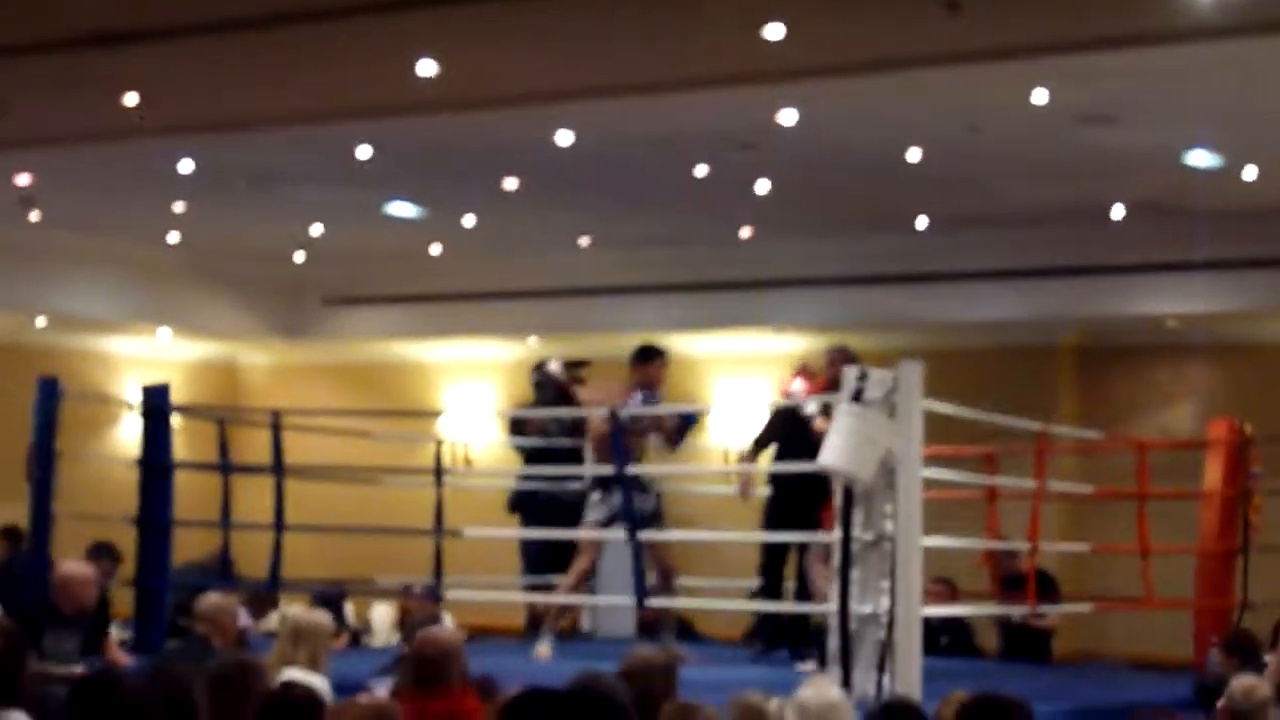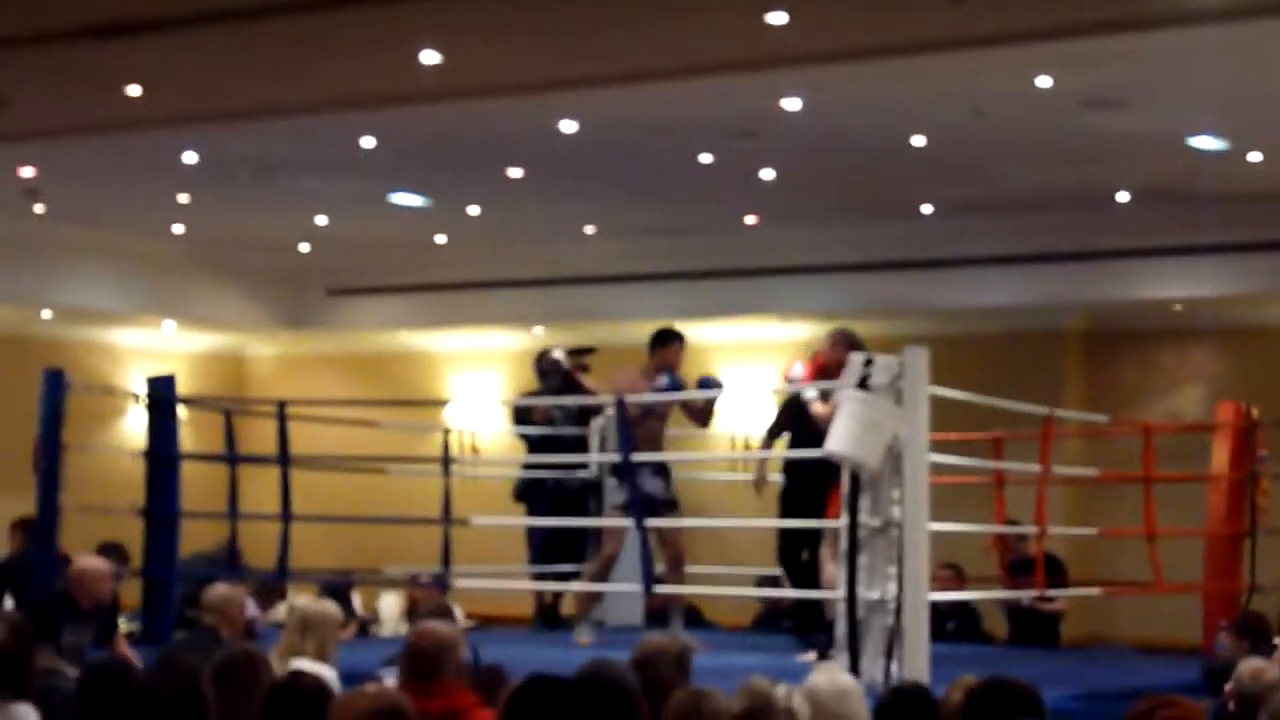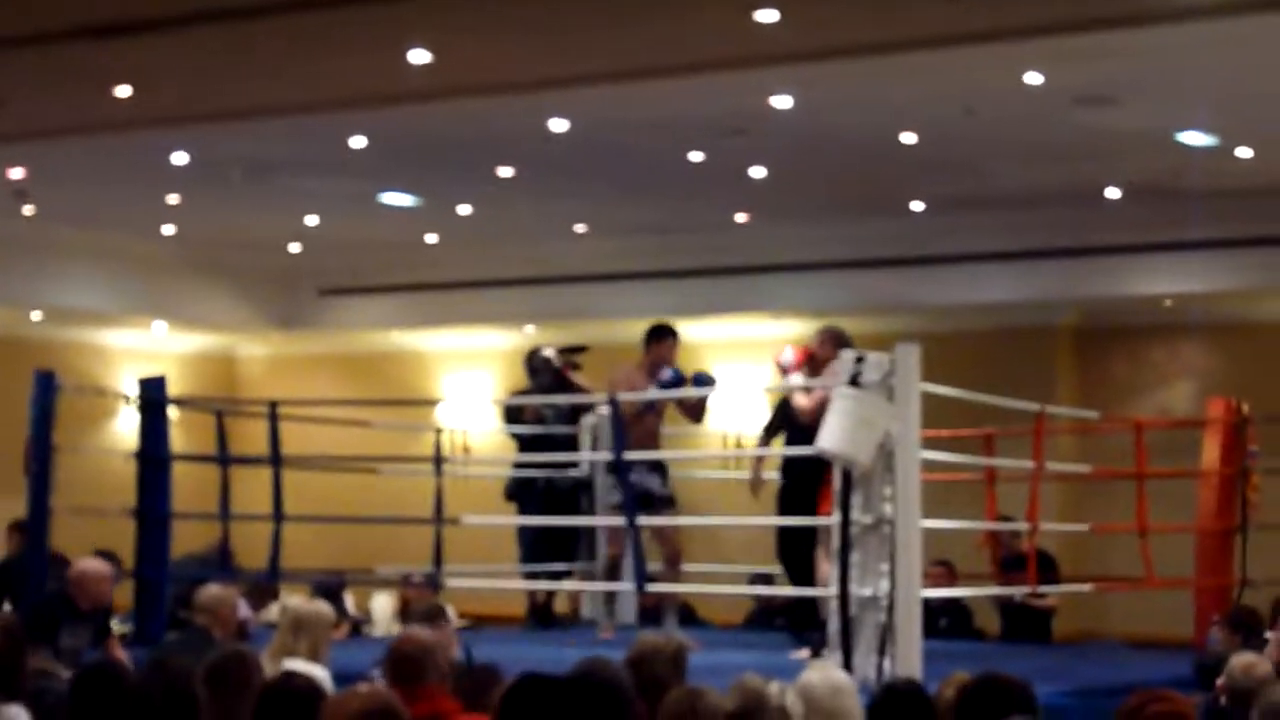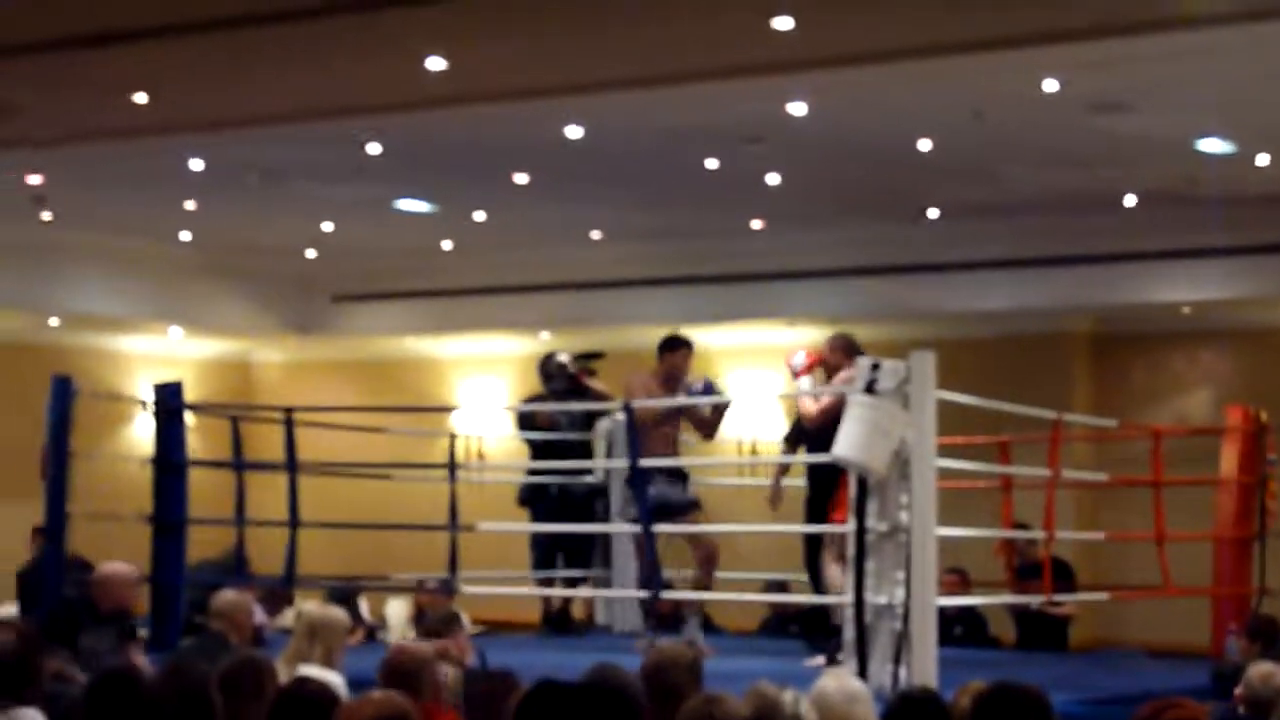
dt=0.1s
person 1, frame 1
left shoulder: (829, 414)
right shoulder: (784, 414)
right elbow: (757, 446)
right wrist: (747, 474)
left hip: (813, 502)
right hip: (780, 499)
left knee: (807, 571)
right knee: (770, 566)
left ankle: (798, 637)
right ankle: (770, 631)
person 1, frame 2
left shoulder: (838, 401)
right shoulder: (796, 402)
right elbow: (772, 435)
right wrist: (762, 464)
left hip: (824, 488)
right hip: (795, 486)
left knee: (819, 557)
right knee: (788, 553)
left ankle: (811, 625)
right ankle: (810, 620)
person 1, frame 3
left shoulder: (830, 399)
right shoulder: (794, 399)
right elbow: (769, 434)
right wrist: (757, 468)
left hip: (817, 483)
right hip: (792, 483)
left knee: (814, 553)
right knee: (788, 551)
left ankle: (811, 622)
right ankle: (807, 618)
person 1, frame 4
right shoulder: (814, 404)
left hip: (839, 489)
left knee: (830, 559)
right knee: (820, 559)
left ankle: (836, 629)
right ankle: (834, 625)
person 2, frame 1
left shoulder: (652, 403)
right shoulder: (609, 397)
left elbow: (672, 441)
right elbow: (596, 437)
left wrist: (682, 426)
right wrist: (627, 414)
left hip: (637, 486)
right hip: (608, 487)
left knee: (665, 568)
right knee: (584, 565)
left ankle: (669, 642)
right ankle: (546, 635)
person 2, frame 2
left shoulder: (670, 384)
right shoulder: (627, 382)
left elbow: (701, 420)
left wrist: (708, 398)
right wrist: (650, 398)
left hip: (657, 472)
right hip: (627, 471)
left knee: (675, 554)
right knee: (610, 551)
left ankle: (674, 627)
right ankle: (582, 621)
person 2, frame 3
left shoulder: (671, 380)
right shoulder: (623, 377)
left elbow: (696, 416)
right elbow: (620, 416)
left wrist: (702, 393)
right wrist: (654, 393)
left hip: (654, 468)
right hip: (625, 467)
left knee: (673, 551)
right knee: (616, 551)
left ankle: (671, 624)
right ankle: (608, 617)
person 2, frame 4
left shoulder: (685, 391)
right shoulder: (638, 386)
left elbow: (708, 432)
right elbow: (643, 420)
left wrist: (718, 410)
right wrist: (681, 400)
left hip: (675, 478)
right hip: (646, 478)
left knee: (708, 551)
right knee: (647, 564)
left ankle: (693, 625)
person 3, frame 1
left shoulder: (574, 412)
right shoulder: (525, 415)
right elbow: (526, 445)
left wrist: (572, 392)
right wrist: (541, 413)
left hip: (570, 496)
right hip: (537, 496)
left knee: (564, 559)
right knee: (536, 559)
right ankle: (533, 618)
person 3, frame 2
left shoulder: (578, 398)
right shoulder: (529, 402)
left elbow: (602, 407)
right elbow: (531, 432)
left wrist: (579, 376)
right wrist: (547, 396)
left hip: (575, 484)
right hip: (543, 484)
left knee: (572, 548)
right knee: (542, 546)
left ankle: (555, 605)
right ankle: (542, 606)
person 3, frame 3
left shoulder: (569, 396)
right shoulder: (519, 400)
left elbow: (593, 402)
right elbow: (522, 430)
left wrist: (569, 374)
right wrist: (538, 395)
left hip: (566, 482)
right hip: (534, 483)
left knee: (565, 546)
right knee: (533, 546)
left ankle: (548, 604)
right ankle: (534, 605)
person 3, frame 4
left shoulder: (584, 402)
right shoulder: (533, 405)
left elbow: (609, 403)
right elbow: (534, 433)
left wrist: (585, 380)
right wrist: (551, 400)
left hip: (579, 487)
right hip: (547, 488)
left knee: (580, 552)
right knee: (545, 552)
left ankle: (565, 610)
right ankle: (548, 613)
